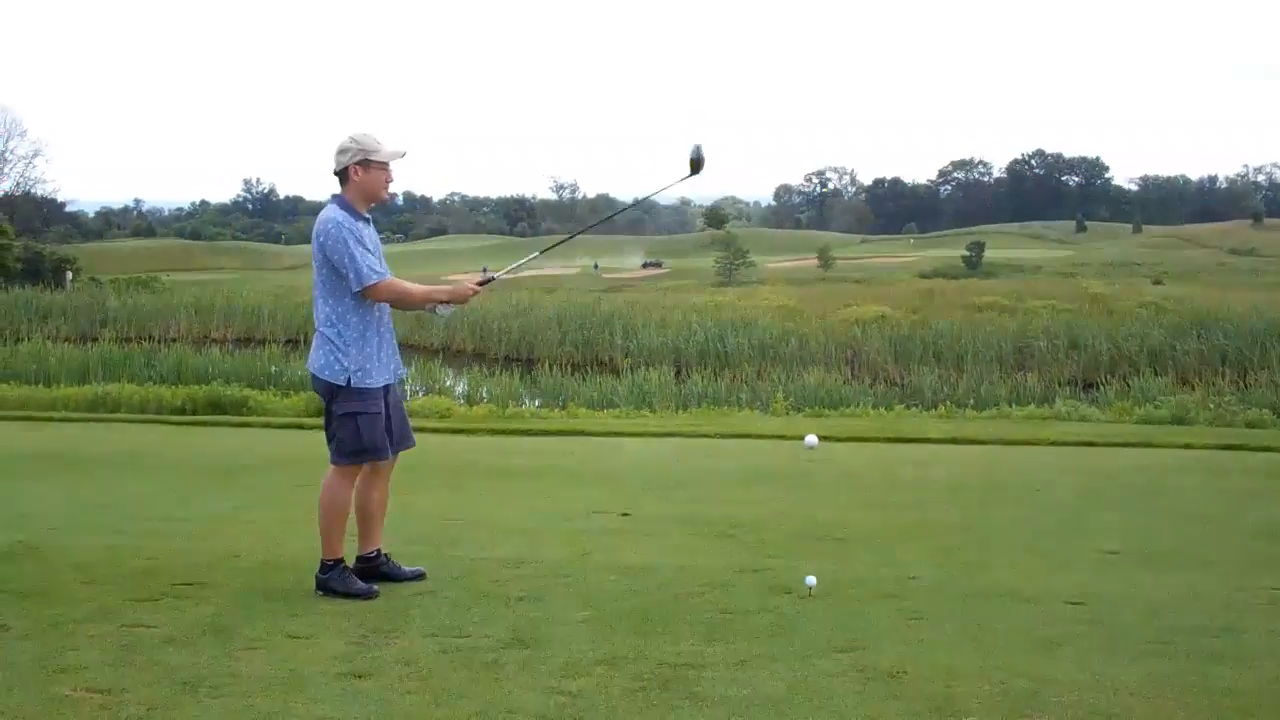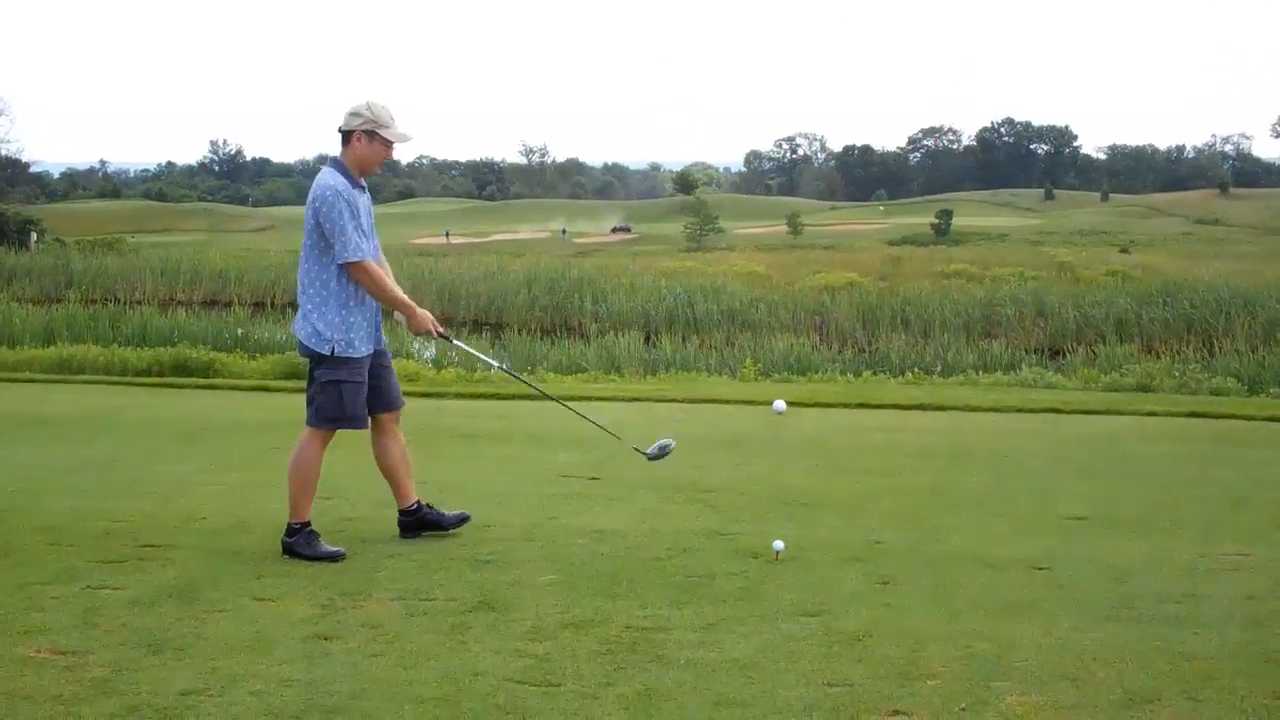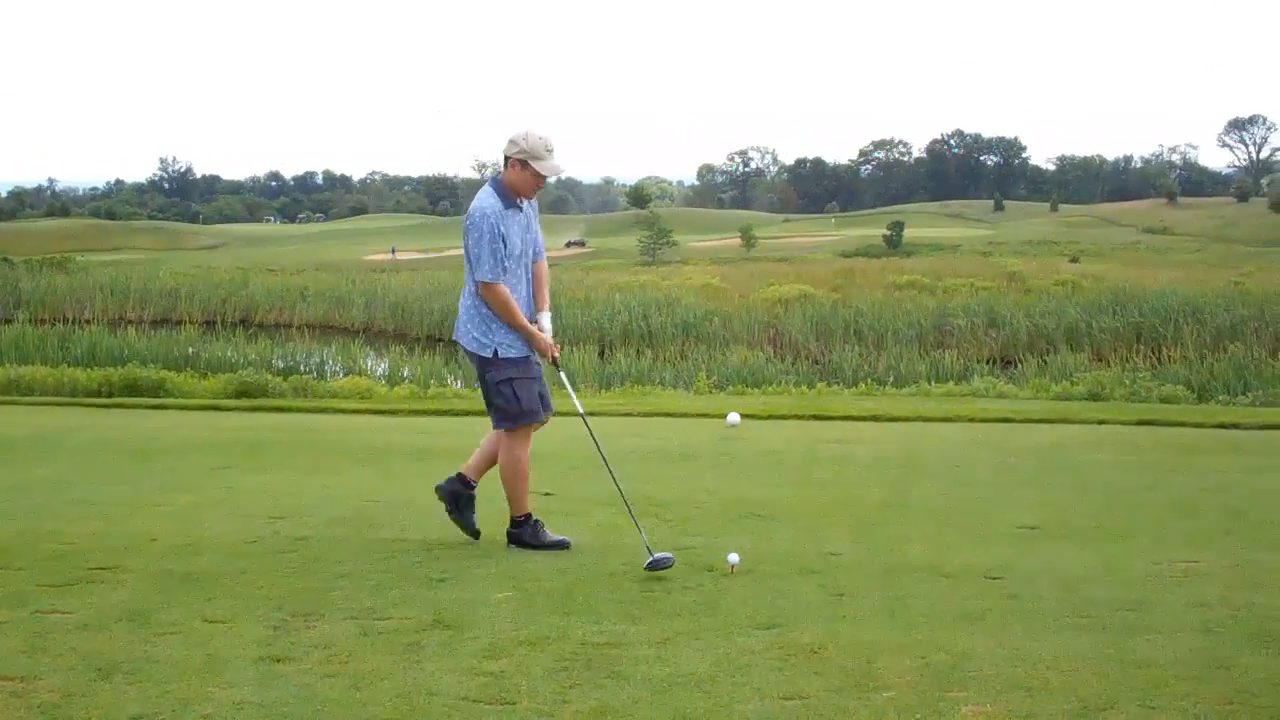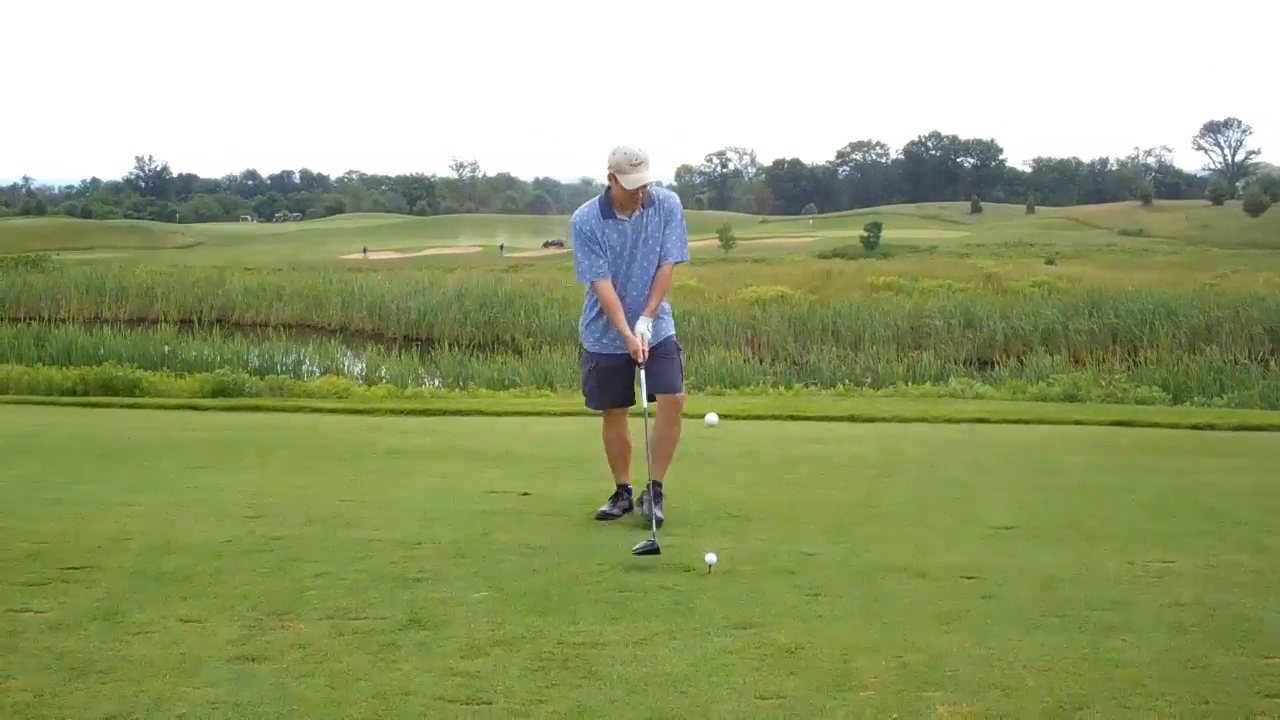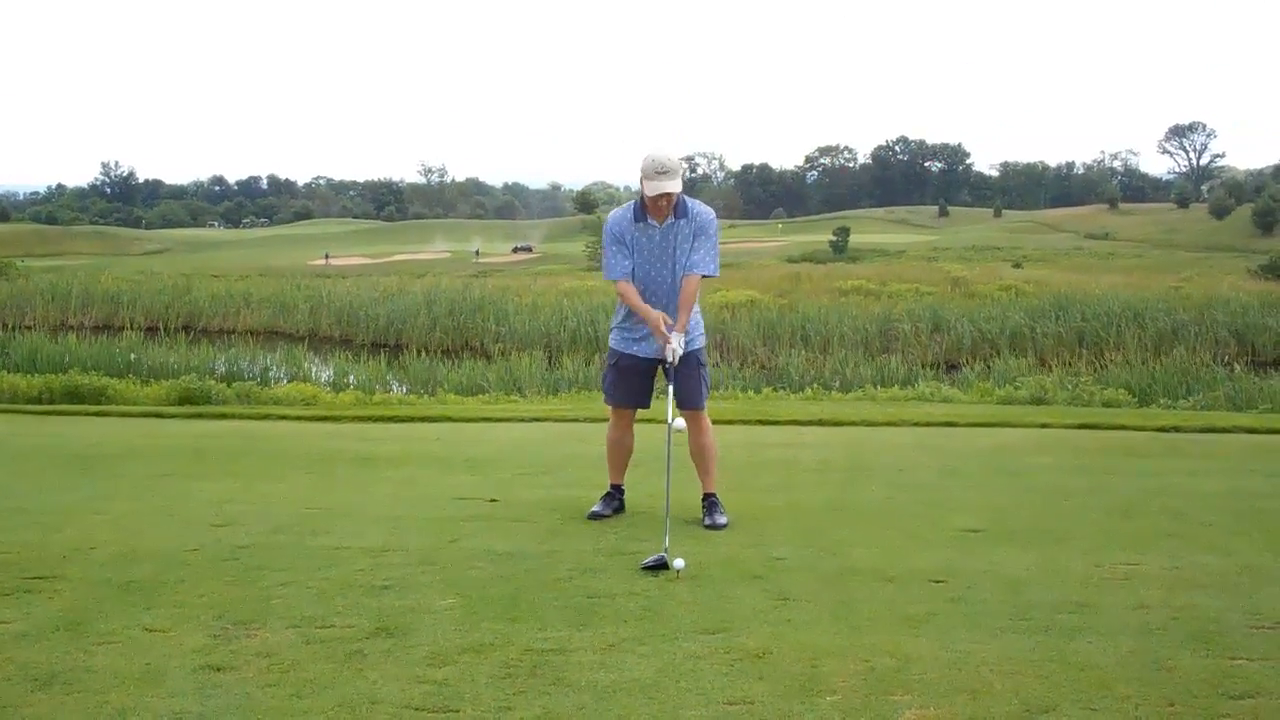
dt=1s
person 1, frame 1
left shoulder: (361, 223)
right shoulder: (335, 224)
left elbow: (386, 290)
right elbow: (379, 289)
left wrist: (435, 297)
right wrist: (444, 293)
left hip: (377, 366)
right hip: (349, 369)
left knee: (382, 461)
right knee: (348, 466)
left ankle: (371, 558)
right ankle: (330, 568)
person 1, frame 2
left shoulder: (357, 188)
right shoulder: (332, 190)
right elbow: (358, 267)
left wrist: (405, 304)
right wrist: (409, 310)
left hip: (365, 332)
right hip: (335, 335)
left knee: (387, 418)
right knee: (321, 430)
left ankle: (412, 511)
right ankle: (297, 531)
person 1, frame 3
left shoulder: (526, 203)
right shoulder: (486, 212)
left elbow: (538, 260)
right elbow: (489, 287)
left wrist: (544, 317)
right wrist: (533, 335)
left hip: (512, 337)
right hip: (497, 340)
left knee: (529, 420)
right knee: (520, 427)
left ankle: (461, 485)
right ankle: (522, 524)
person 1, frame 4
left shoulder: (668, 204)
right shoulder: (585, 220)
left elbow: (667, 264)
right elbow: (601, 283)
left wrist: (646, 319)
right wrist: (626, 334)
left hip: (655, 326)
right hip: (604, 333)
left knee: (672, 401)
right knee: (613, 414)
left ankle: (654, 490)
right ankle: (622, 491)
person 1, frame 5
left shoulder: (702, 218)
right shoulder: (618, 222)
left elbow: (693, 277)
right elbow: (621, 283)
left wrist: (678, 331)
right wrist: (649, 314)
left hip: (685, 336)
right hip: (631, 336)
left knee: (696, 415)
right knee: (620, 414)
left ankle: (711, 499)
right ankle: (615, 493)
